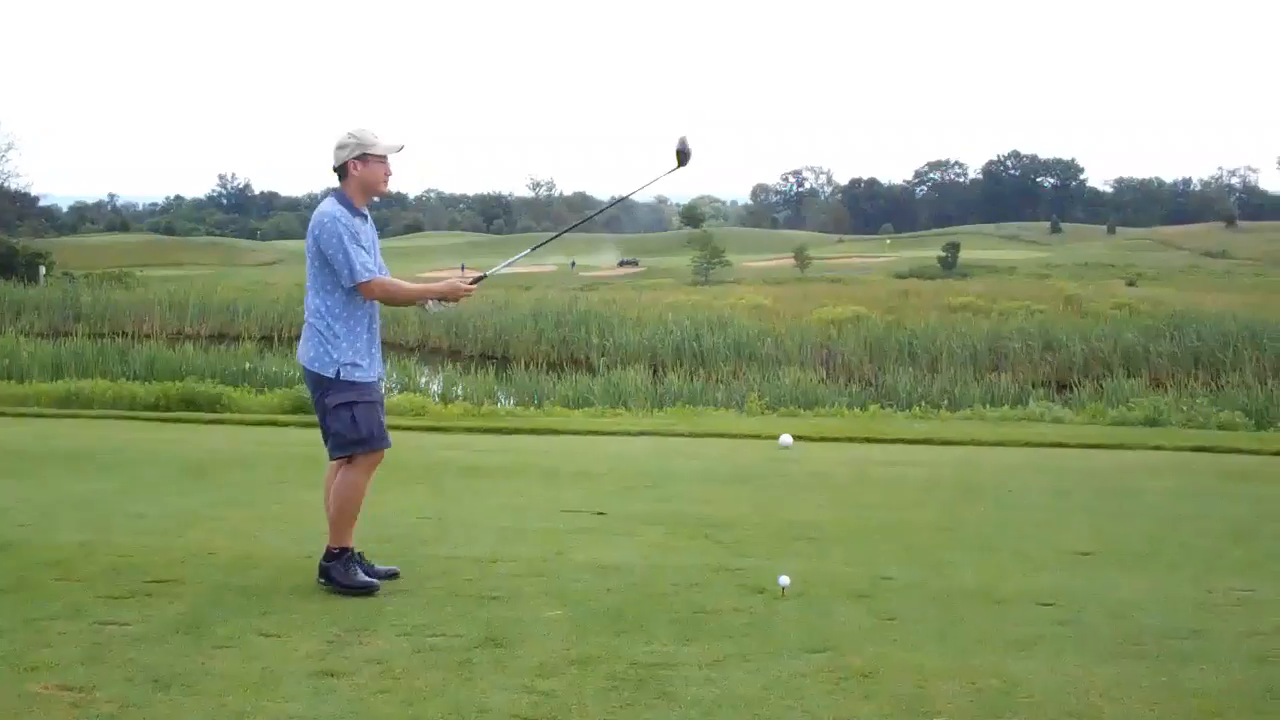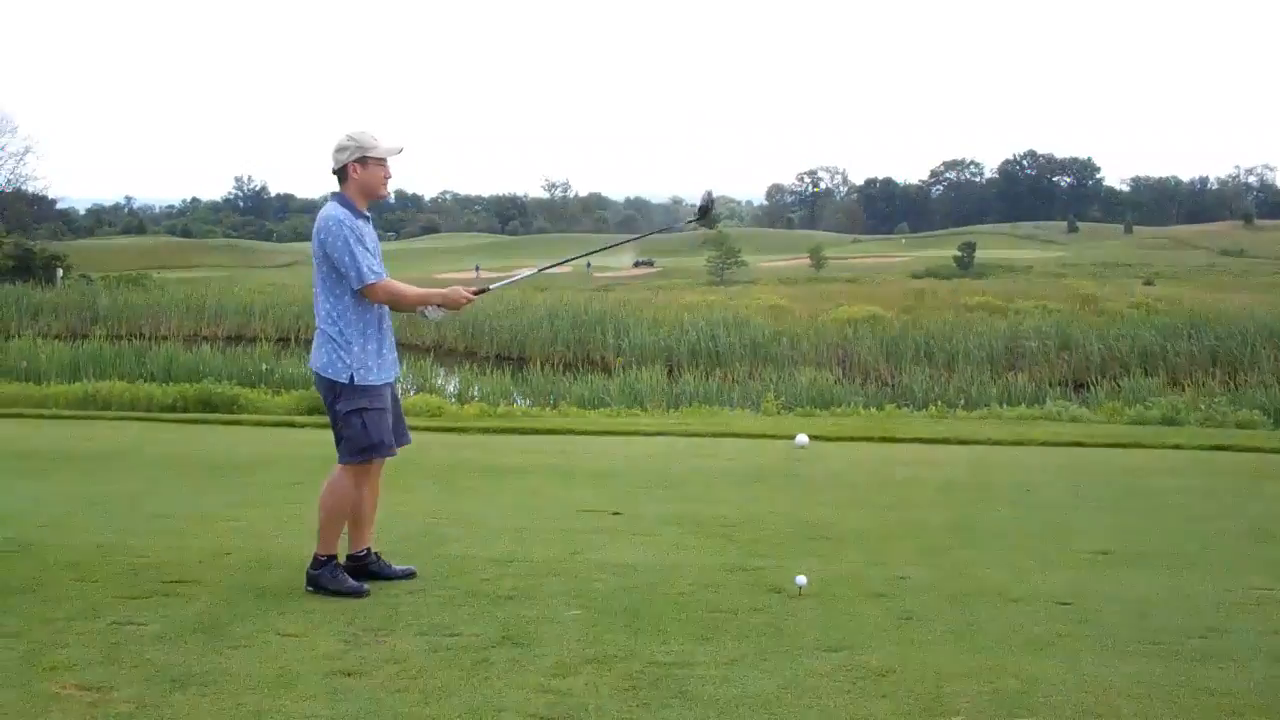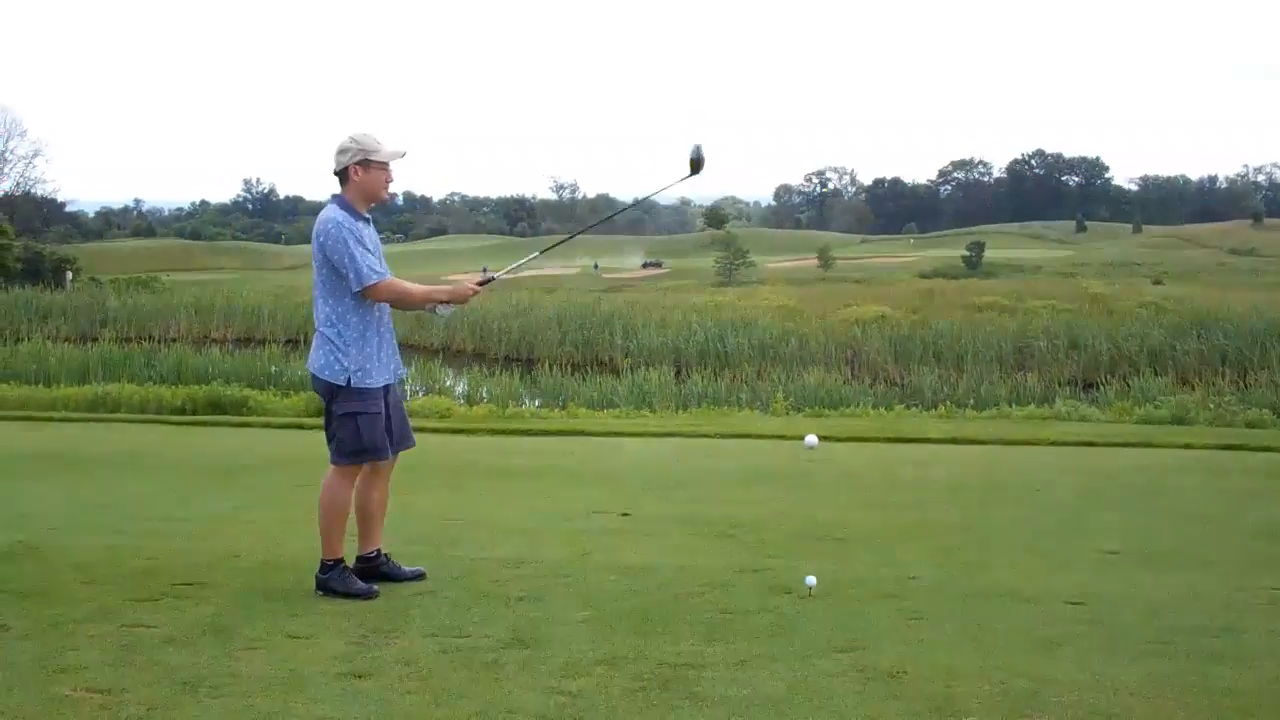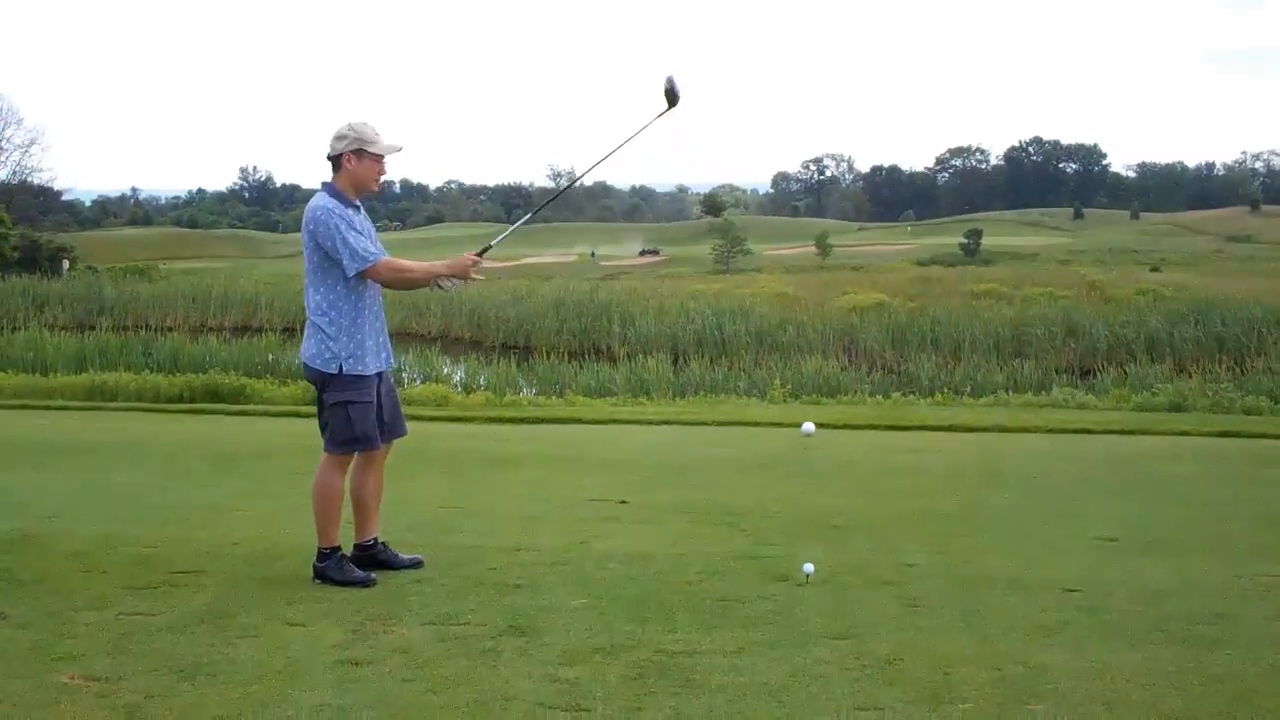
dt=0.2s
person 1, frame 1
left shoulder: (362, 219)
right shoulder: (332, 218)
left elbow: (381, 286)
right elbow: (371, 286)
left wrist: (431, 294)
right wrist: (437, 290)
left hip: (359, 359)
right hip: (337, 361)
left knee: (349, 457)
right knee: (364, 454)
left ankle: (341, 555)
right ankle: (337, 557)
person 1, frame 2
left shoulder: (360, 220)
right shoulder: (336, 221)
left elbow: (383, 290)
right elbow: (376, 289)
left wrist: (430, 301)
right wrist: (439, 297)
left hip: (373, 363)
right hip: (349, 367)
left knee: (371, 460)
right knee: (358, 463)
left ankle: (360, 556)
right ankle: (322, 565)
person 1, frame 3
left shoulder: (361, 223)
right shoulder: (335, 224)
left elbow: (386, 290)
right elbow: (379, 289)
left wrist: (435, 297)
right wrist: (444, 293)
left hip: (377, 366)
right hip: (349, 369)
left knee: (382, 461)
right knee: (348, 466)
left ankle: (371, 558)
right ankle: (330, 568)
person 1, frame 4
left shoulder: (354, 211)
right shoulder: (325, 212)
left elbow: (386, 275)
right elbow: (380, 270)
left wrist: (438, 276)
right wrist: (446, 267)
left hip: (370, 354)
right hip: (340, 357)
left knee: (376, 448)
right knee: (340, 454)
left ankle: (367, 545)
right ankle: (328, 557)
